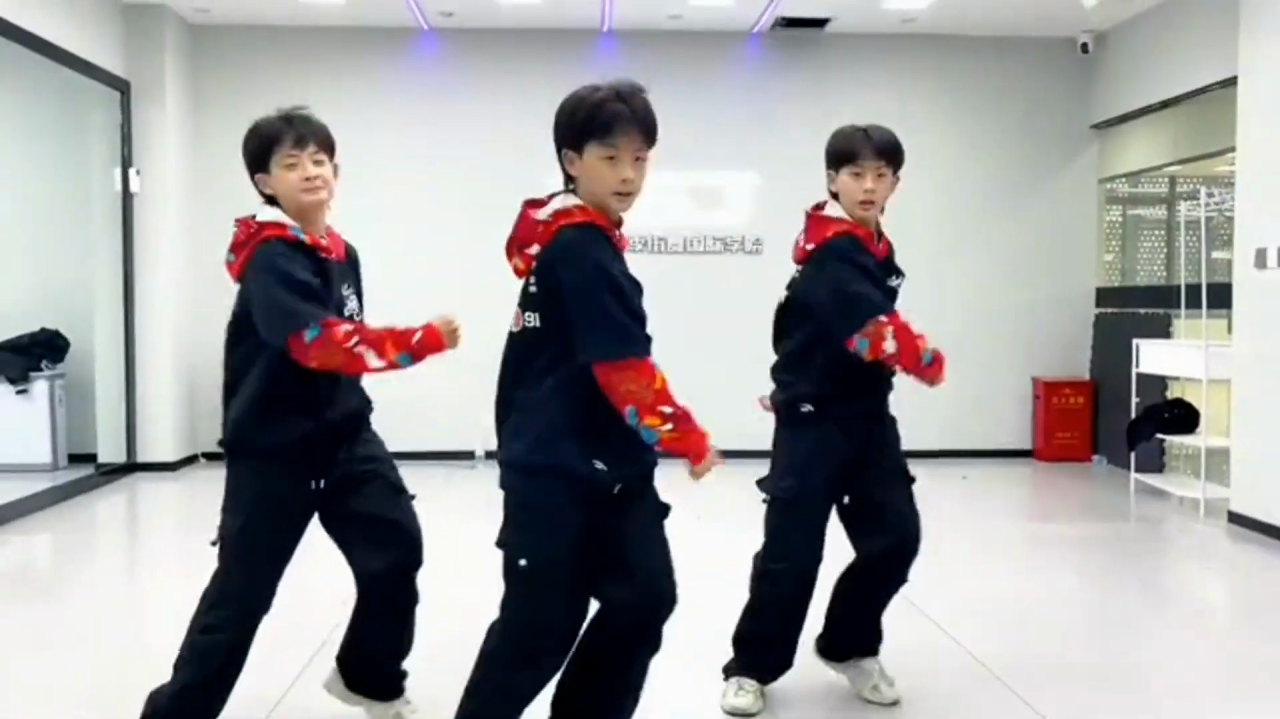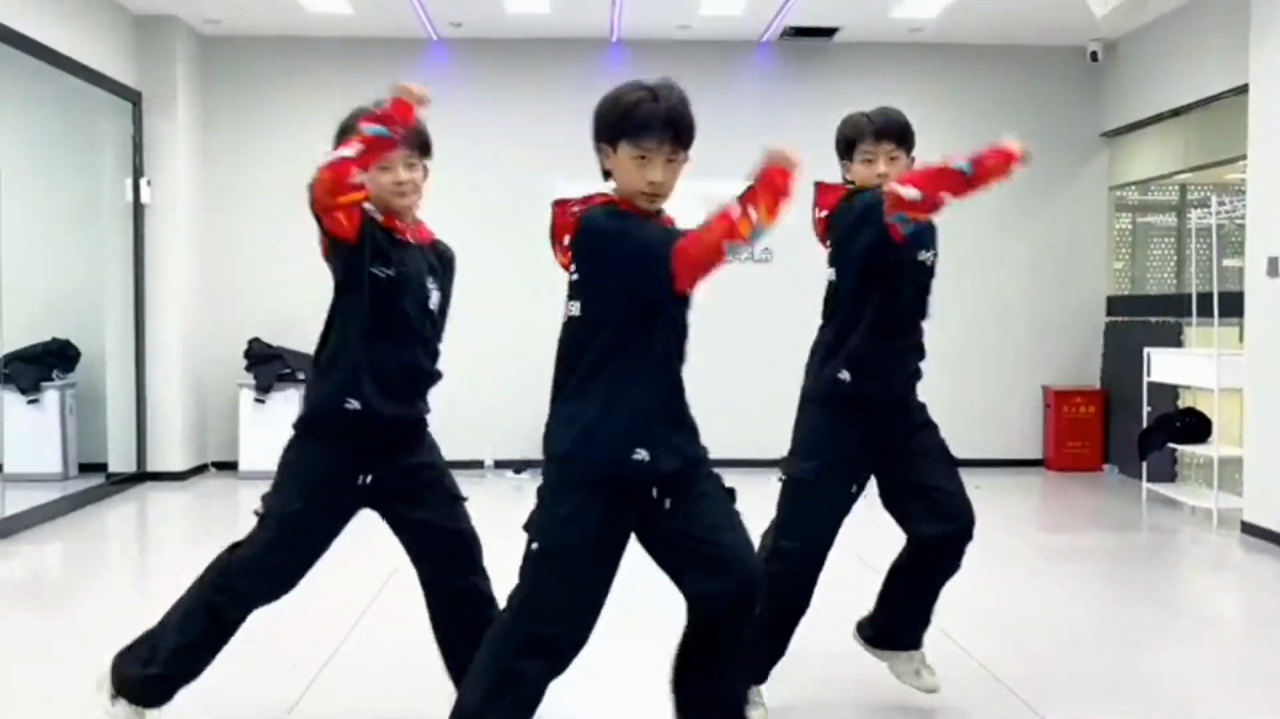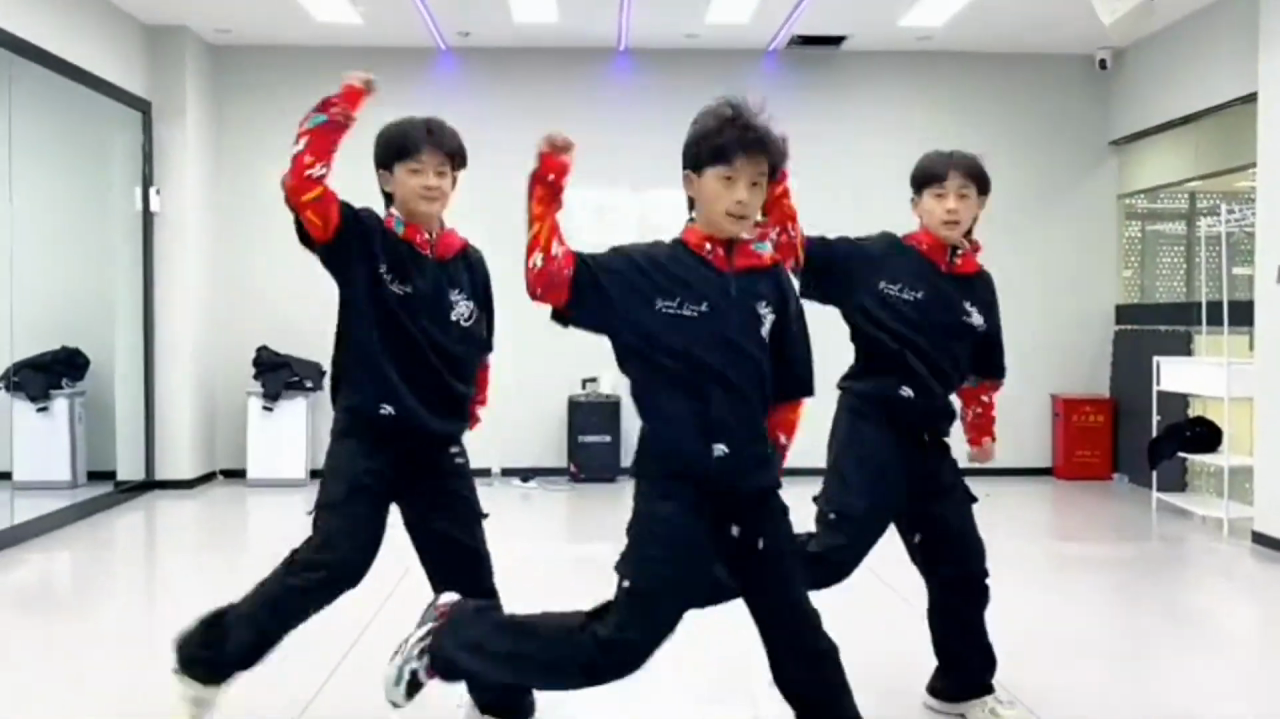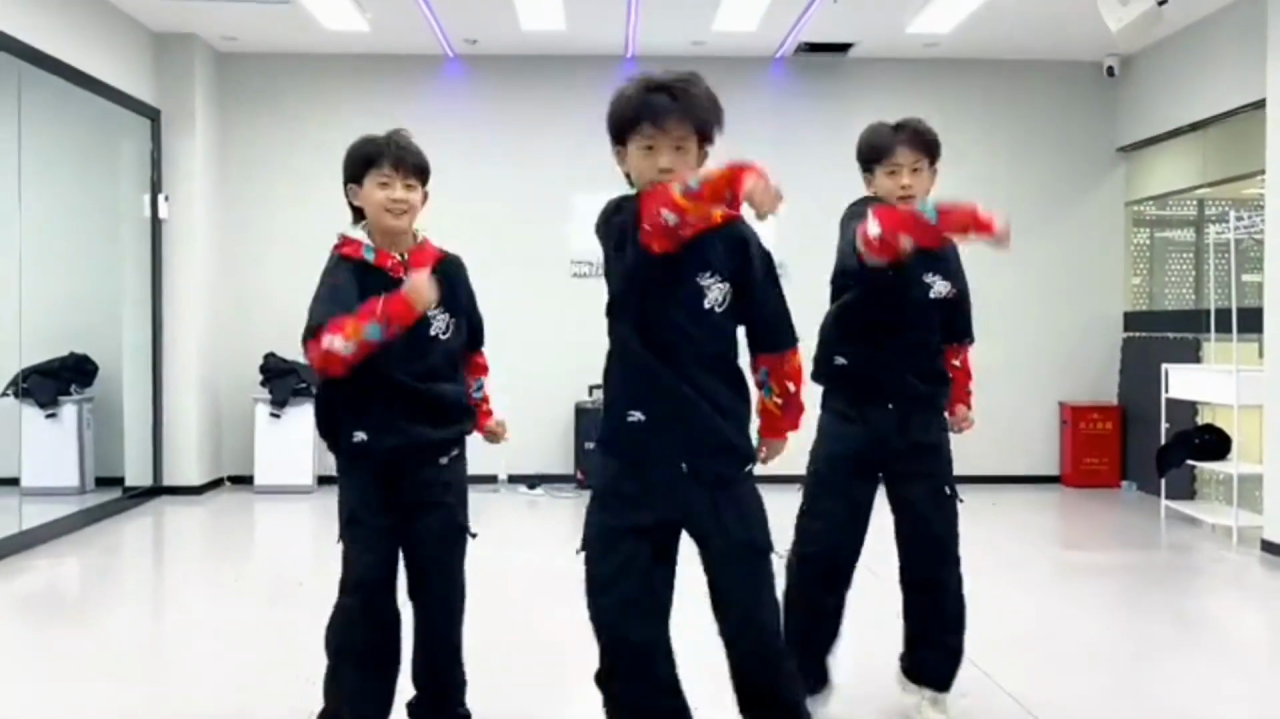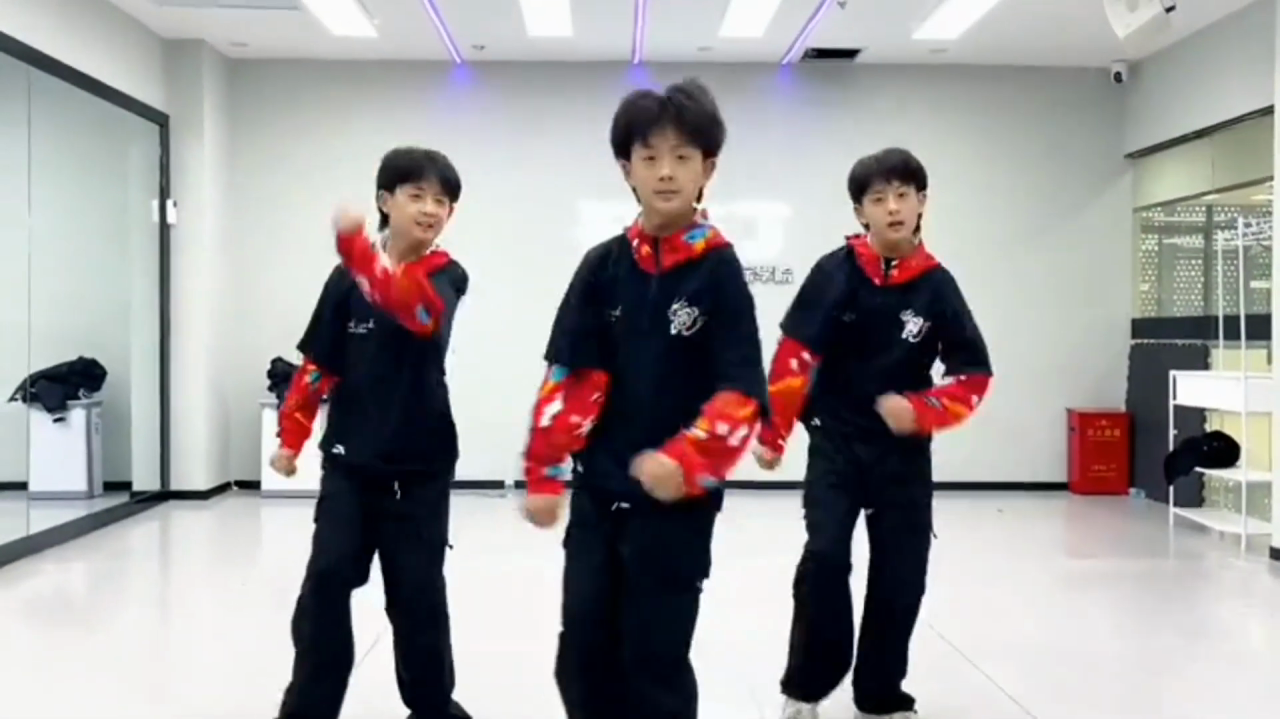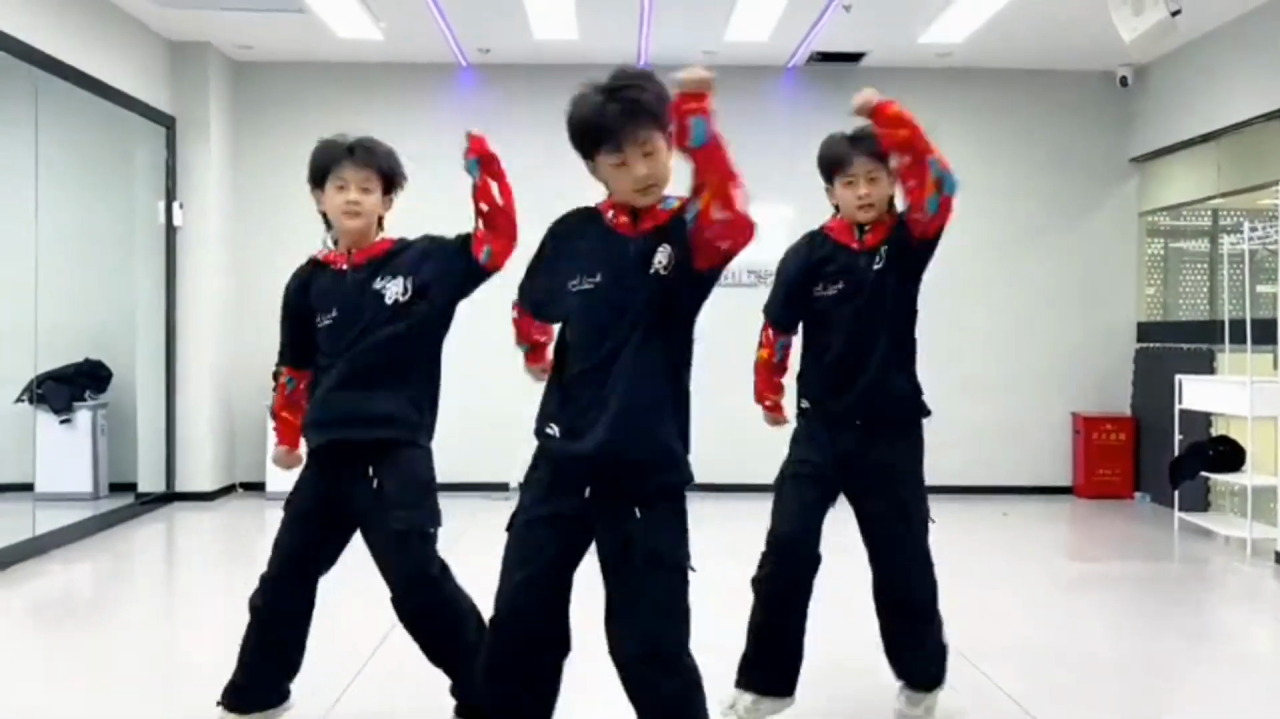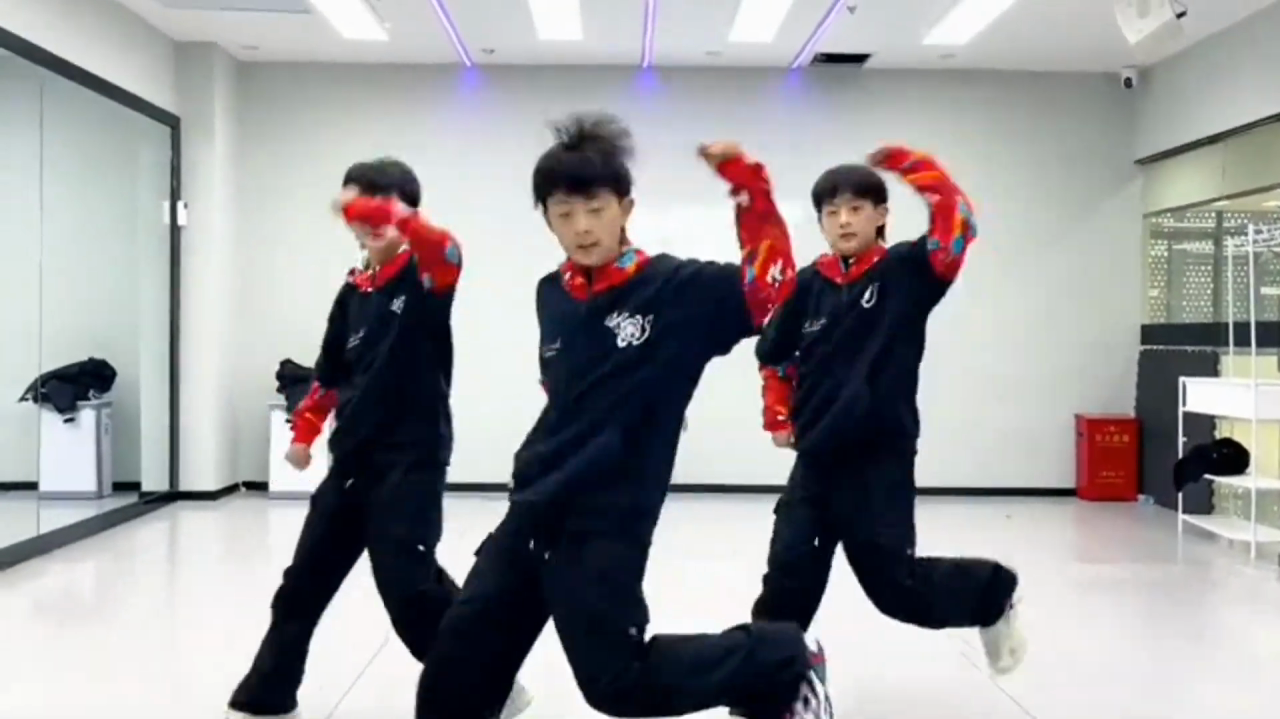
dt=0.2s
person 1, frame 1
left shoulder: (576, 238)
right shoulder: (578, 249)
right elbow: (626, 371)
right wrist: (689, 442)
left hip: (606, 463)
right hip: (552, 466)
left knee: (645, 594)
right knee: (534, 626)
person 1, frame 2
left shoulder: (645, 231)
right shoulder: (608, 230)
right elbow: (685, 259)
right wrist: (768, 189)
left hip: (666, 451)
right hip: (593, 458)
left knee: (734, 579)
right knee: (545, 619)
person 1, frame 3
left shoulder: (773, 286)
right shoulder: (642, 271)
right elbow: (549, 281)
right wrist: (548, 178)
left hip: (748, 491)
right hip: (673, 492)
left knee: (794, 631)
right knee: (623, 639)
right ankle: (458, 633)
person 1, frame 4
left shoulder: (734, 240)
right shoulder: (620, 223)
left elbow: (775, 344)
right elbow: (660, 214)
left wrist: (778, 425)
right wrist: (738, 182)
left hip: (717, 459)
right hip: (631, 459)
left knee: (751, 620)
right knee: (629, 627)
person 1, frame 5
left shoulder: (719, 267)
right shoulder: (603, 263)
left elbow: (740, 393)
right elbow: (571, 373)
left wrist: (685, 458)
right wrist: (542, 472)
left hip: (677, 493)
right hip: (597, 484)
left knee: (656, 651)
right knee: (587, 636)
person 1, frame 6
left shoulder: (691, 233)
right shoulder: (570, 237)
left elbow: (727, 231)
right elbow: (533, 309)
left wrist: (694, 119)
right wrist: (543, 355)
left hip: (645, 469)
right hip: (561, 460)
left knee: (650, 640)
right knee: (522, 618)
person 1, frame 7
left shoulder: (670, 282)
right shoulder: (552, 294)
left elbow: (769, 292)
left wrist: (746, 182)
left hip: (609, 519)
right hip: (539, 507)
right knee: (463, 647)
left ankle: (779, 660)
person 2, frame 1
left shoulder: (340, 254)
right shoulder: (270, 258)
right elbow: (319, 343)
right wrist: (422, 341)
left hip: (345, 438)
right hip: (271, 451)
left knee: (395, 554)
right knee: (238, 592)
person 2, frame 2
left shoulder: (437, 255)
right shoulder: (355, 231)
right elbow: (331, 189)
right wrist: (393, 118)
left hip: (406, 441)
right hip: (337, 437)
left knee: (458, 563)
right knee: (260, 566)
person 2, frame 3
left shoulder: (469, 264)
right shoulder: (361, 241)
right elbow: (305, 180)
left wrist: (465, 414)
right wrist: (340, 105)
left hip: (437, 448)
right hip: (366, 440)
left knee: (468, 578)
right knee: (326, 565)
right ankle: (206, 659)
person 2, frame 4
left shoulder: (448, 270)
right shoulder: (344, 273)
right elbow: (324, 353)
left wrist: (483, 411)
right wrist: (399, 305)
left hip: (436, 461)
right hip: (366, 461)
left knee: (439, 590)
right knee: (366, 590)
person 2, frame 5
left shoulder: (447, 275)
right shoulder: (347, 281)
left elbow: (423, 314)
right elbow: (317, 365)
left wrist: (363, 254)
right wrist: (290, 436)
left hip: (420, 471)
right hip: (349, 466)
left knee: (418, 598)
right knee: (328, 579)
person 2, frame 6
left shoulder: (420, 262)
right shoulder: (309, 278)
left elbow: (496, 241)
left wrist: (484, 164)
right wrist: (287, 433)
left hip: (396, 453)
right hip: (329, 455)
left knee: (418, 580)
right knee: (287, 577)
person 2, frame 7
left shoulder: (419, 286)
right shoulder: (350, 296)
left elbow: (439, 253)
left wrist: (374, 209)
right wrist: (304, 432)
left hip: (411, 461)
right hip: (358, 460)
left knee: (409, 584)
right knee: (306, 582)
person 3, frame 1
left shoulder: (872, 248)
right shoulder: (833, 253)
right elbow: (874, 334)
right wrist: (929, 362)
left hip: (868, 416)
right hip: (810, 421)
left knee: (893, 538)
right knee: (790, 551)
left ankle: (849, 648)
right ankle: (751, 666)
person 3, frame 2
left shoulder: (915, 230)
right shoulder: (858, 213)
right elbow: (914, 193)
right wrist: (997, 159)
left hip: (897, 404)
right hip: (840, 403)
left knee: (950, 521)
right knee: (799, 540)
left ankle: (892, 633)
person 3, frame 3
left shoulder: (979, 287)
right shoulder: (877, 258)
left elbow: (984, 372)
right elbow: (788, 253)
left wrist: (980, 433)
right wrist: (769, 183)
left hip: (926, 440)
right hip: (870, 426)
left knee: (961, 567)
right knee: (840, 545)
right ankle: (710, 579)
person 3, frame 4
left shoulder: (944, 256)
right shoulder: (861, 224)
right elbow: (883, 231)
left wrist: (958, 397)
right wrist: (972, 221)
left hip: (918, 418)
right hip: (853, 410)
left knee: (933, 554)
right knee: (825, 543)
person 3, frame 5
left shoulder: (939, 283)
right shoulder: (835, 272)
left elbow: (972, 374)
right elbow: (797, 355)
left wrist: (922, 411)
right wrist: (774, 430)
left hip: (906, 450)
right hip: (838, 443)
left knee: (900, 576)
right knee: (824, 563)
person 3, frame 6
left shoulder: (908, 240)
right shoulder: (808, 251)
left elbow: (933, 182)
right elbow: (777, 324)
left wrist: (886, 116)
right wrist: (768, 392)
left hip: (890, 432)
right hip: (820, 429)
left knee: (902, 562)
right knee: (788, 551)
person 3, frame 7
left shoulder: (904, 275)
right shoulder: (806, 286)
left elbow: (956, 227)
right elbow: (774, 361)
left wrist: (912, 163)
right wrist: (778, 418)
left hip: (880, 456)
right hip: (819, 454)
left knee: (897, 585)
right knee: (789, 580)
left ankle: (991, 595)
